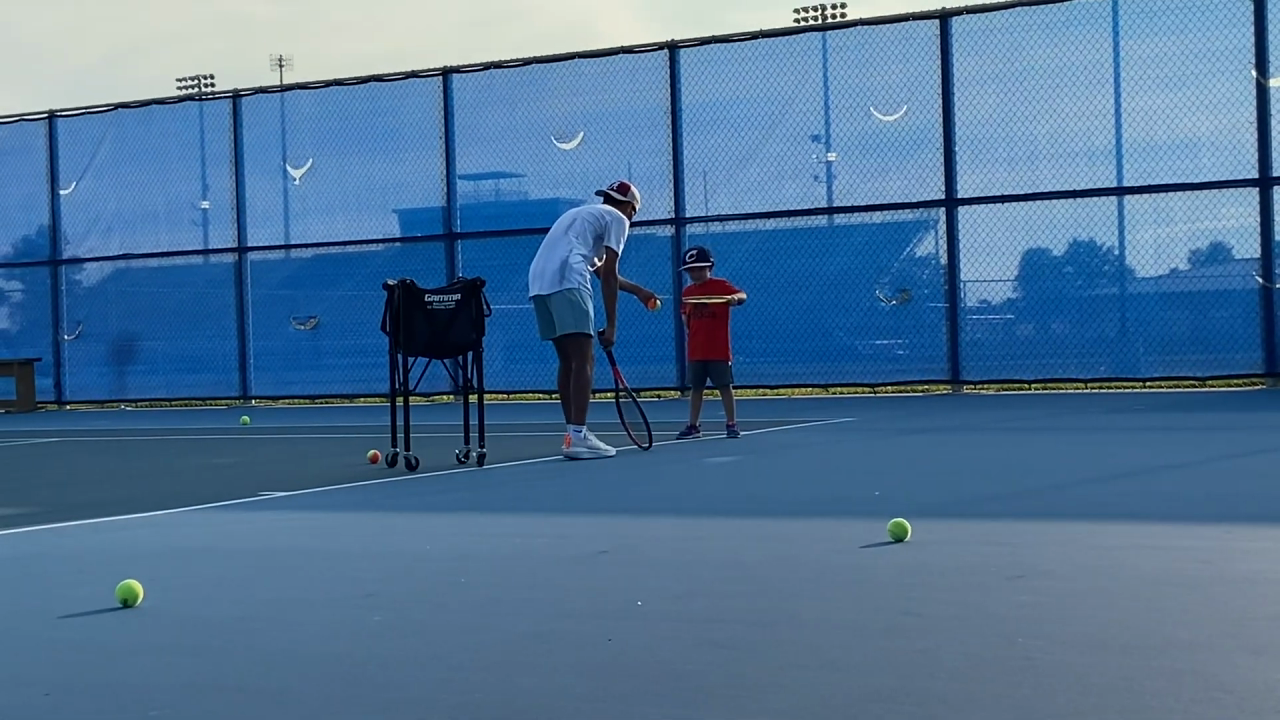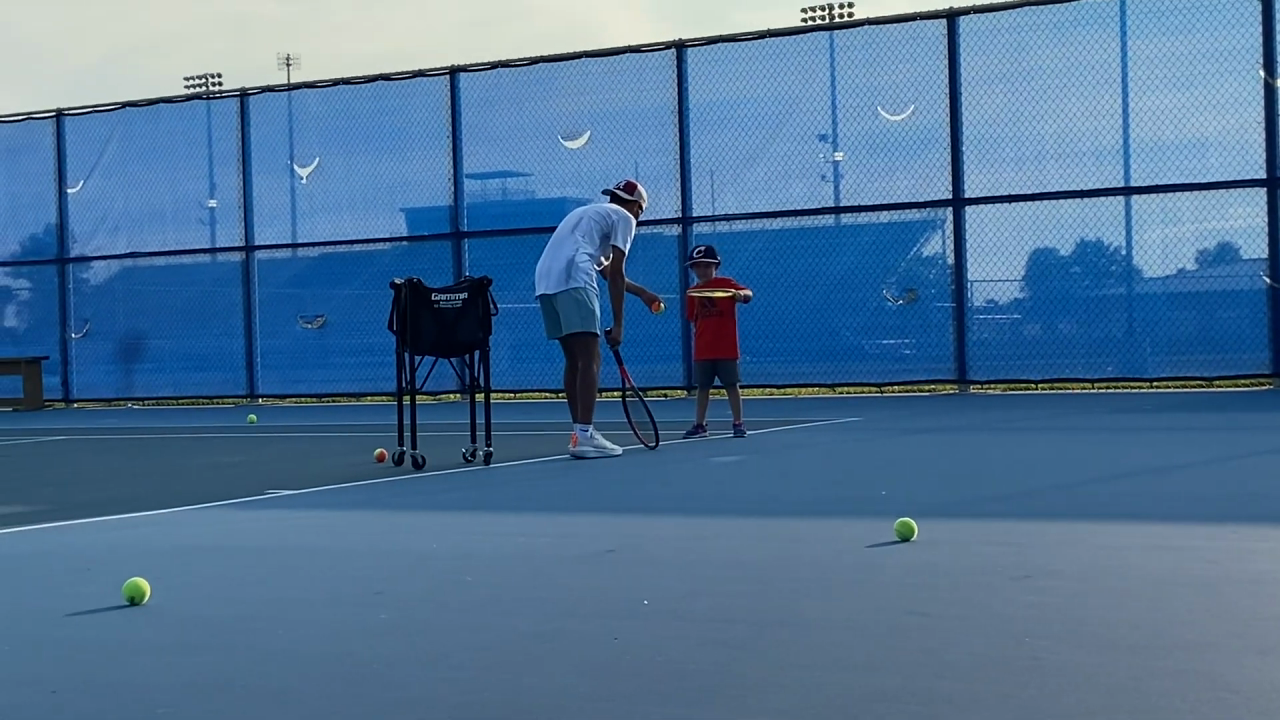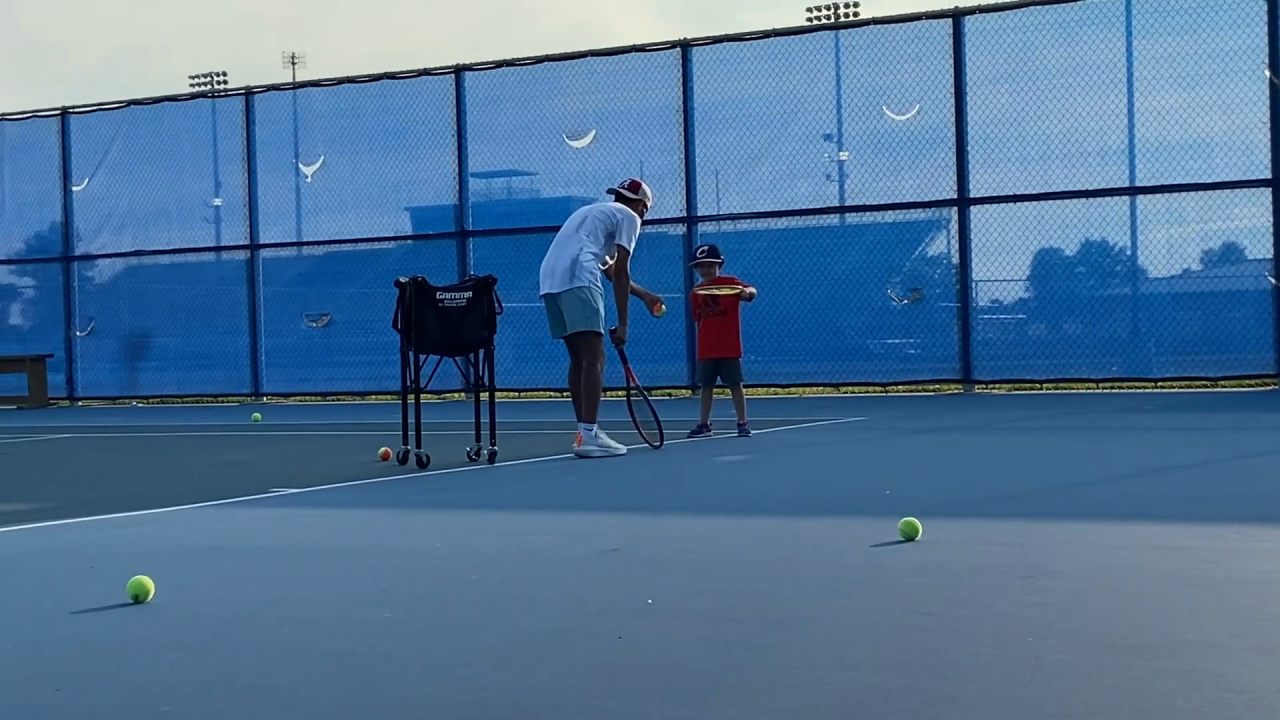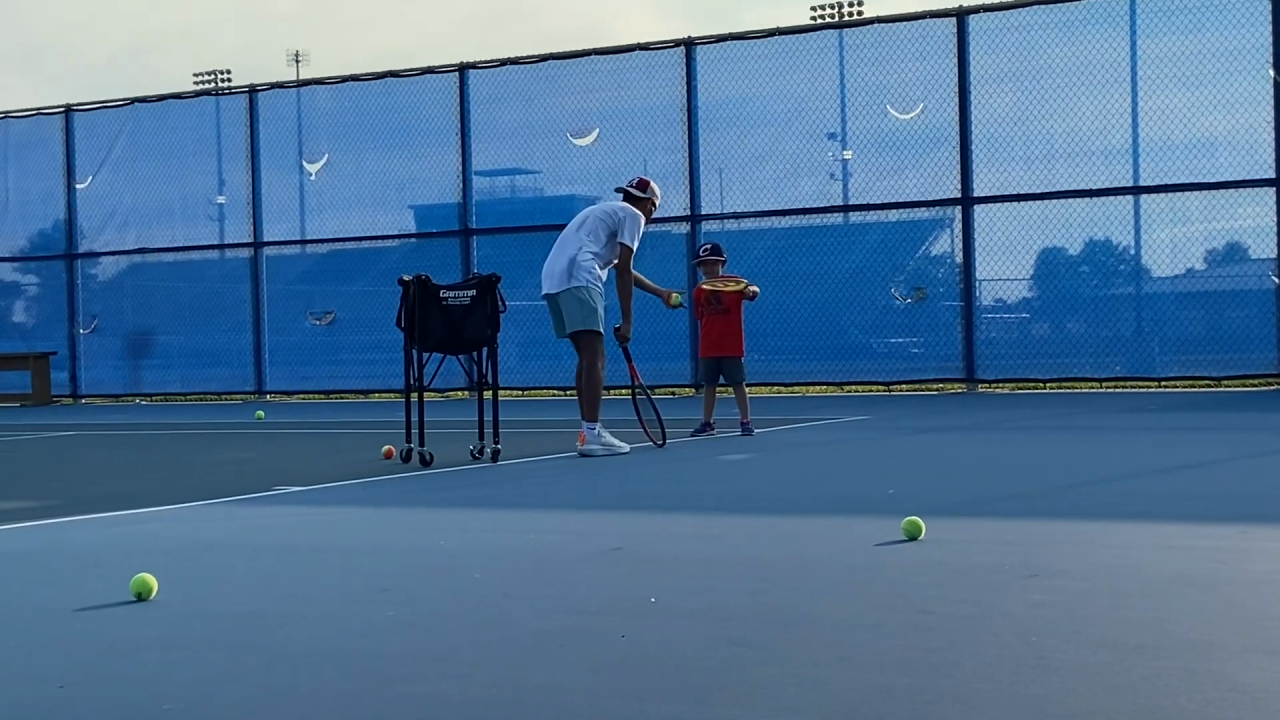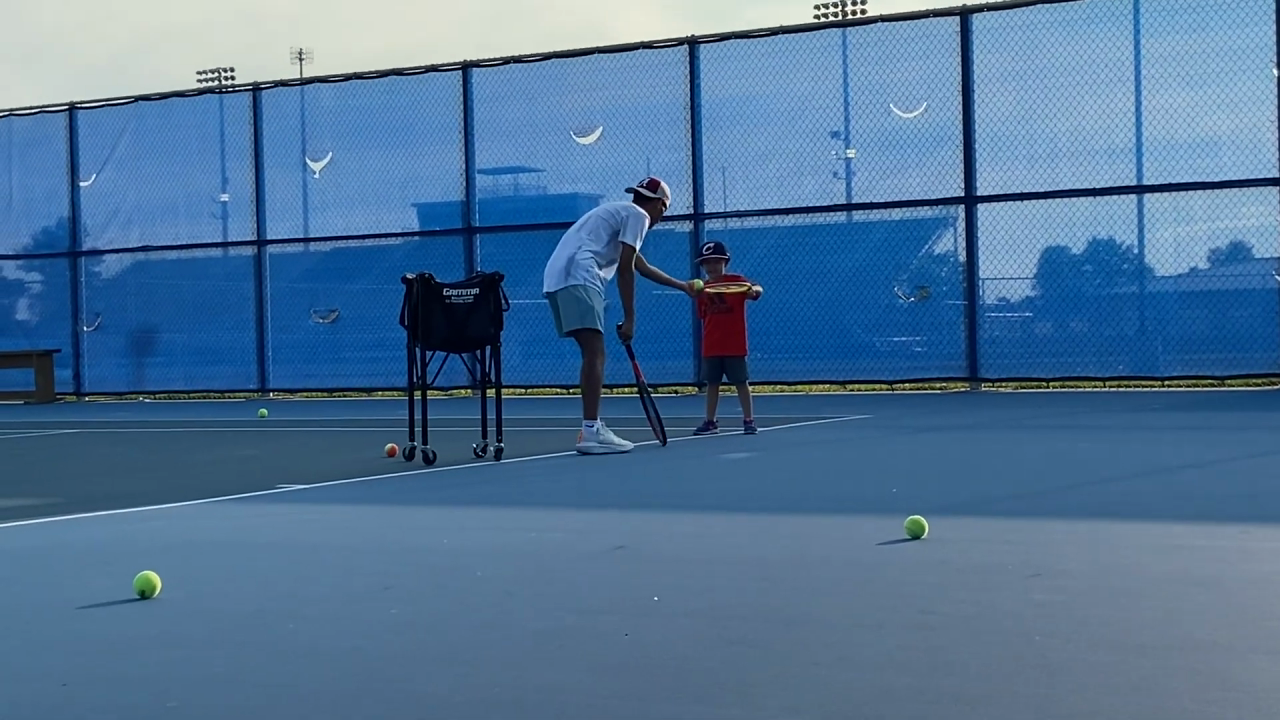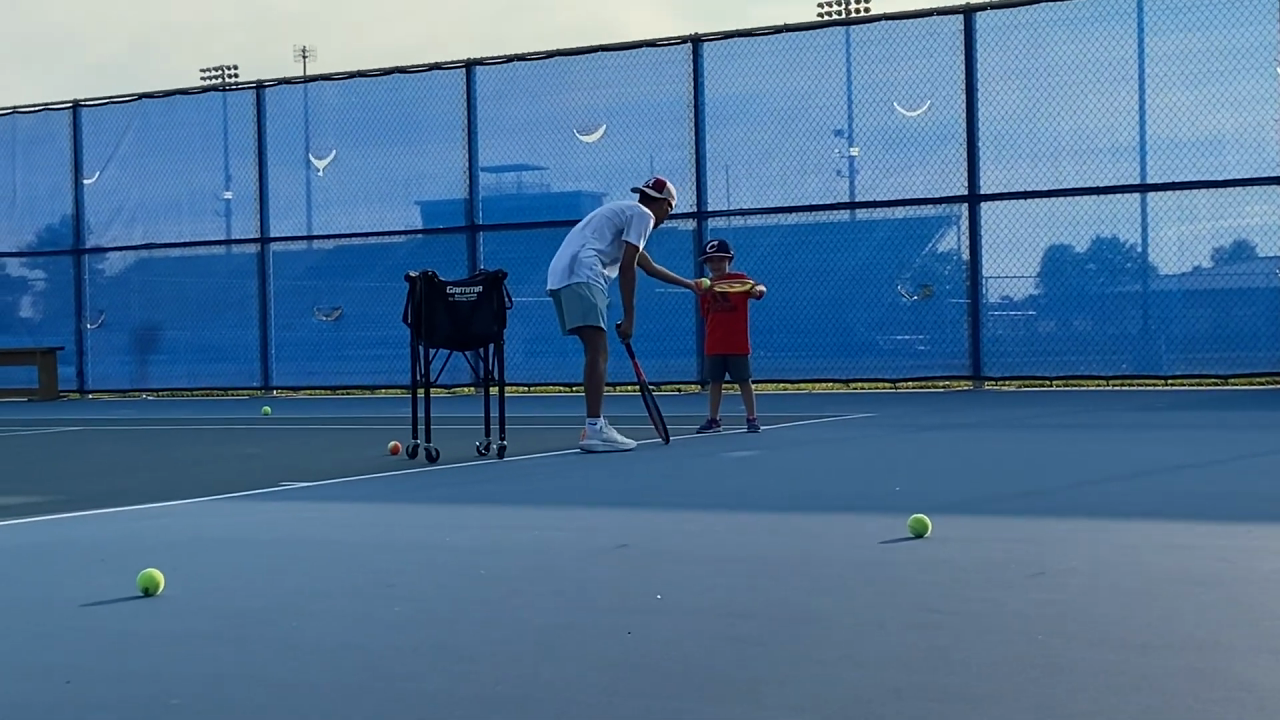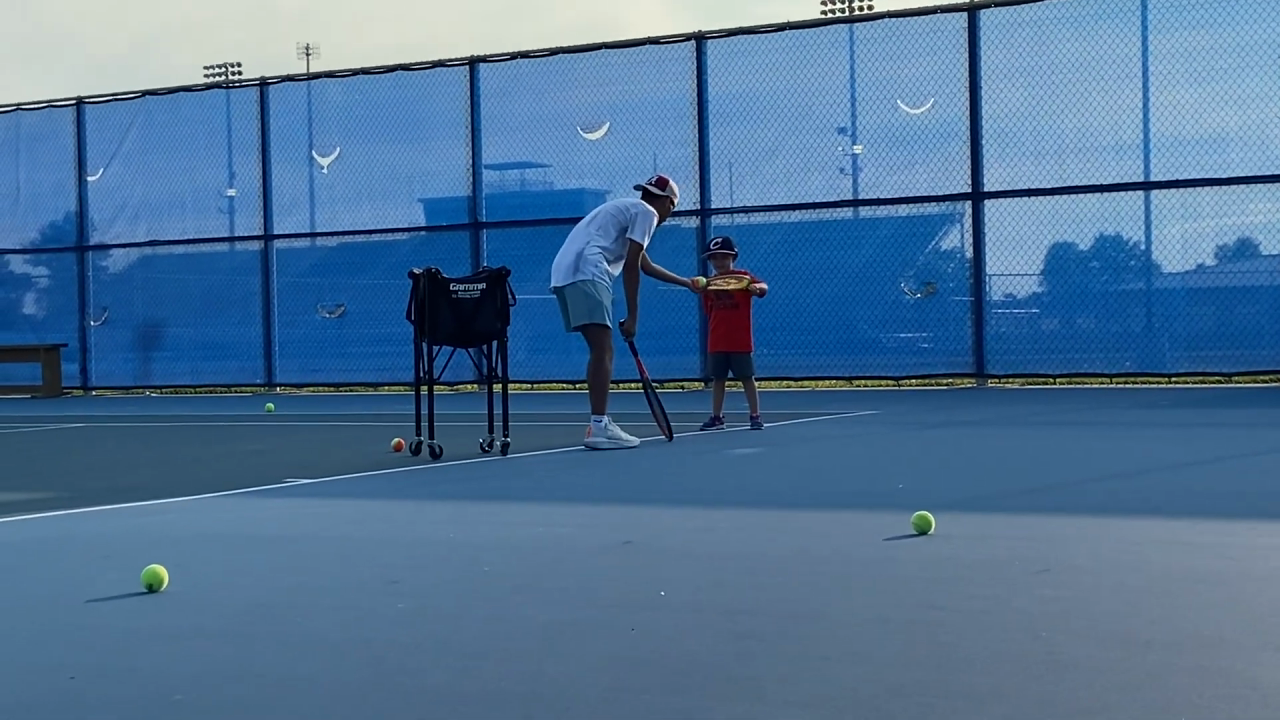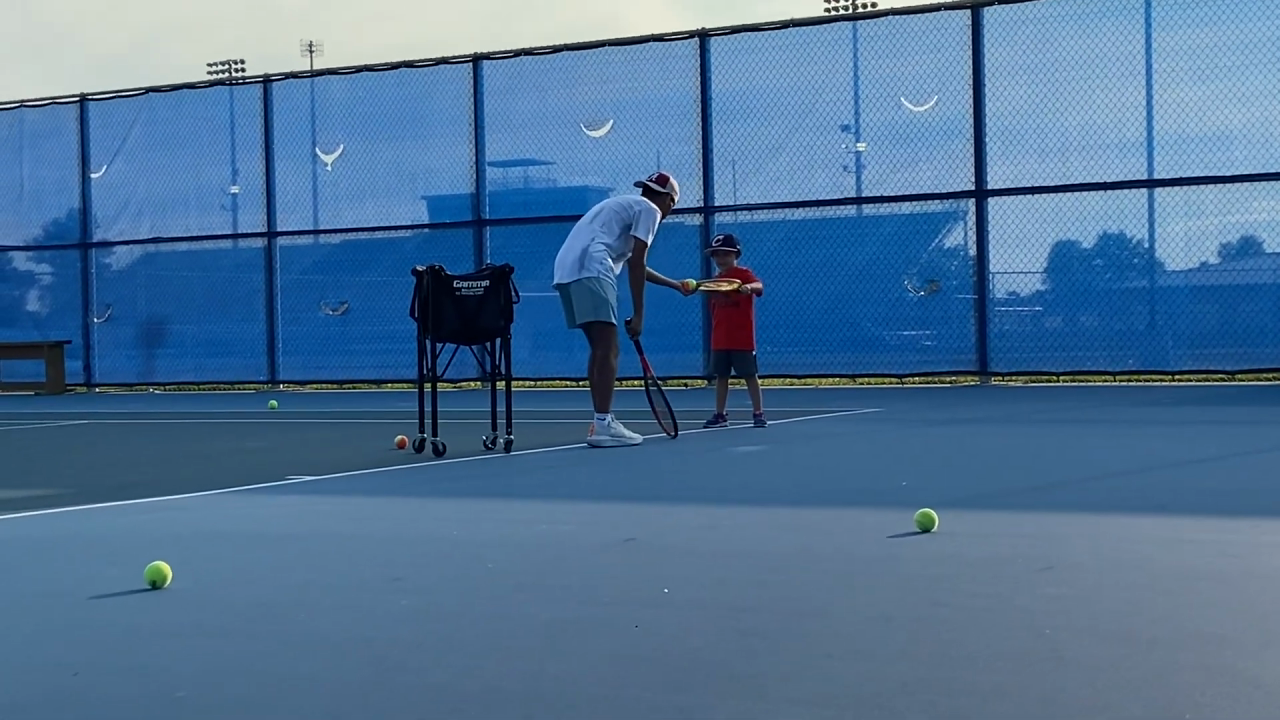
dt=0.3s
person 1, frame 1
left shoulder: (582, 214)
right shoulder: (617, 218)
left elbow: (601, 272)
right elbow: (609, 275)
left wrist: (638, 292)
right wrist: (611, 325)
left hip: (539, 282)
right hip: (566, 283)
left knee: (568, 360)
right knee: (583, 360)
left ankle: (573, 435)
right ankle: (578, 437)
person 1, frame 2
left shoulder: (589, 213)
right shoulder: (624, 217)
left elbow: (607, 271)
right elbow: (616, 274)
left wrist: (643, 293)
right wrist: (618, 324)
left hip: (545, 281)
right hip: (573, 281)
left knee: (575, 360)
right knee: (590, 359)
left ankle: (579, 433)
right ankle: (584, 436)
person 1, frame 3
left shoulder: (595, 212)
right shoulder: (629, 216)
left elbow: (610, 270)
right elbow: (621, 273)
left wrist: (645, 296)
right wrist: (623, 323)
left hip: (550, 280)
right hip: (578, 281)
left knee: (579, 359)
right knee: (594, 358)
left ankle: (584, 433)
right ankle: (589, 436)
person 1, frame 4
left shoulder: (605, 212)
right shoulder: (633, 215)
left elbow: (625, 270)
right elbow: (623, 272)
left wrist: (662, 293)
right wrist: (627, 320)
left hip: (553, 279)
right hip: (578, 280)
left knee: (586, 357)
right knee: (595, 357)
left ankle: (589, 431)
right ankle: (591, 435)
person 1, frame 5
left shoulder: (617, 213)
right shoulder: (638, 215)
left elbow: (642, 266)
right elbow: (626, 269)
left wrist: (682, 286)
right wrist: (629, 319)
left hip: (557, 278)
right hip: (578, 278)
left knee: (592, 355)
right knee: (595, 354)
left ankle: (592, 429)
right ankle: (591, 432)
person 1, frame 6
left shoulder: (624, 213)
right shoulder: (643, 215)
left elbow: (648, 266)
right elbow: (626, 269)
left wrist: (688, 284)
right wrist: (629, 318)
left hip: (561, 276)
right hip: (581, 276)
left knee: (595, 353)
right knee: (598, 353)
left ankle: (595, 427)
right ankle: (595, 430)
person 1, frame 7
left shoulder: (626, 210)
right shoulder: (646, 212)
left elbow: (645, 265)
right elbow: (631, 267)
left wrist: (686, 283)
right wrist: (632, 316)
left hip: (564, 273)
right hip: (586, 274)
left knee: (599, 350)
right knee: (603, 350)
left ankle: (599, 425)
right ankle: (600, 427)
person 1, frame 8
left shoulder: (625, 206)
right shoulder: (649, 209)
left elbow: (634, 266)
right elbow: (637, 264)
left wrist: (675, 285)
right wrist: (638, 314)
left hip: (566, 270)
right hip: (590, 271)
left knee: (600, 348)
right knee: (609, 348)
left ankle: (602, 422)
right ankle: (603, 426)
person 2, frame 1
left shoulder: (720, 285)
right shoulder: (688, 292)
left elbow: (742, 295)
right elbow: (685, 313)
left wrist: (734, 297)
right wrist: (687, 322)
left hip: (719, 349)
right hip: (695, 350)
left knee: (724, 386)
right knee: (696, 387)
left ankle: (731, 424)
right ankle: (693, 426)
person 2, frame 2
left shoulder: (726, 283)
right shoulder: (692, 292)
left elbow: (748, 294)
left wrist: (741, 293)
right wrist: (697, 327)
left hip: (726, 348)
right hip: (702, 350)
left knee: (732, 385)
right knee: (702, 387)
left ankle: (738, 424)
right ankle: (700, 425)
person 2, frame 3
left shoulder: (730, 282)
right shoulder: (696, 292)
left elbow: (752, 292)
right elbow: (698, 319)
left wrist: (747, 291)
right wrist: (703, 339)
left hip: (729, 347)
right hip: (705, 349)
left knee: (735, 384)
right knee: (706, 386)
left ankle: (742, 423)
right ankle: (704, 425)
person 2, frame 4
right shoulder: (699, 291)
left elbow: (755, 290)
right elbow: (701, 318)
left wrist: (750, 290)
right wrist: (703, 340)
left hip: (732, 346)
right hip: (708, 348)
left knee: (738, 383)
right knee: (708, 384)
left ankle: (746, 422)
right ankle: (707, 423)
person 2, frame 5
left shoulder: (736, 280)
right shoulder: (702, 289)
left elbow: (757, 290)
right elbow: (704, 317)
left wrist: (753, 290)
right wrist: (706, 339)
left hip: (735, 345)
right hip: (711, 347)
left knee: (741, 382)
right knee: (711, 383)
left ankle: (749, 420)
right ankle: (710, 422)
person 2, frame 6
left shoulder: (739, 279)
left elbow: (761, 289)
right elbow: (707, 315)
left wrist: (757, 289)
left hip: (737, 343)
right hip: (713, 344)
left knee: (744, 380)
right knee: (714, 381)
left ankle: (752, 419)
right ankle: (713, 420)
person 2, frame 7
left shoulder: (743, 276)
left elbow: (763, 287)
right elbow: (710, 312)
left wrist: (756, 287)
left hip: (741, 340)
right hip: (717, 342)
left knee: (747, 377)
right knee: (718, 379)
left ankle: (755, 416)
right ankle: (717, 417)
person 2, frame 8
left shoulder: (743, 273)
left elbow: (758, 286)
left wrist: (748, 287)
left hip: (743, 337)
right hip: (720, 339)
left knee: (750, 375)
right knee: (721, 376)
left ankle: (758, 413)
right ankle: (720, 415)
